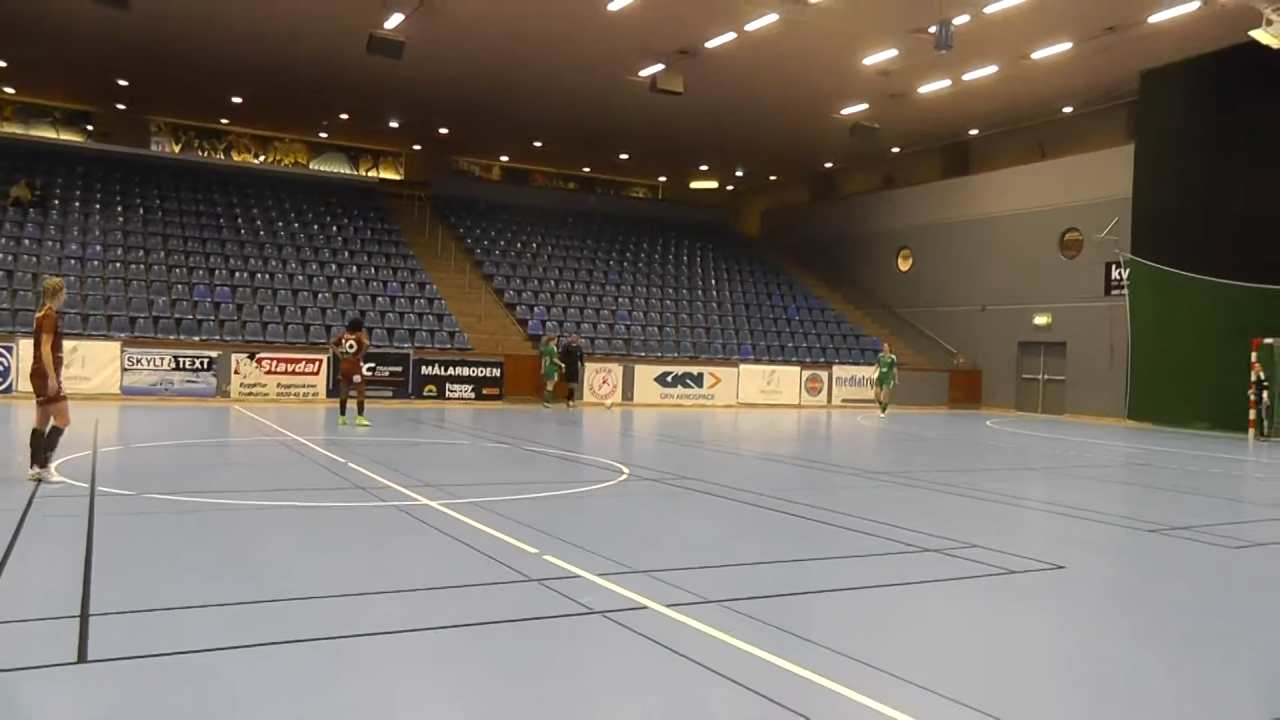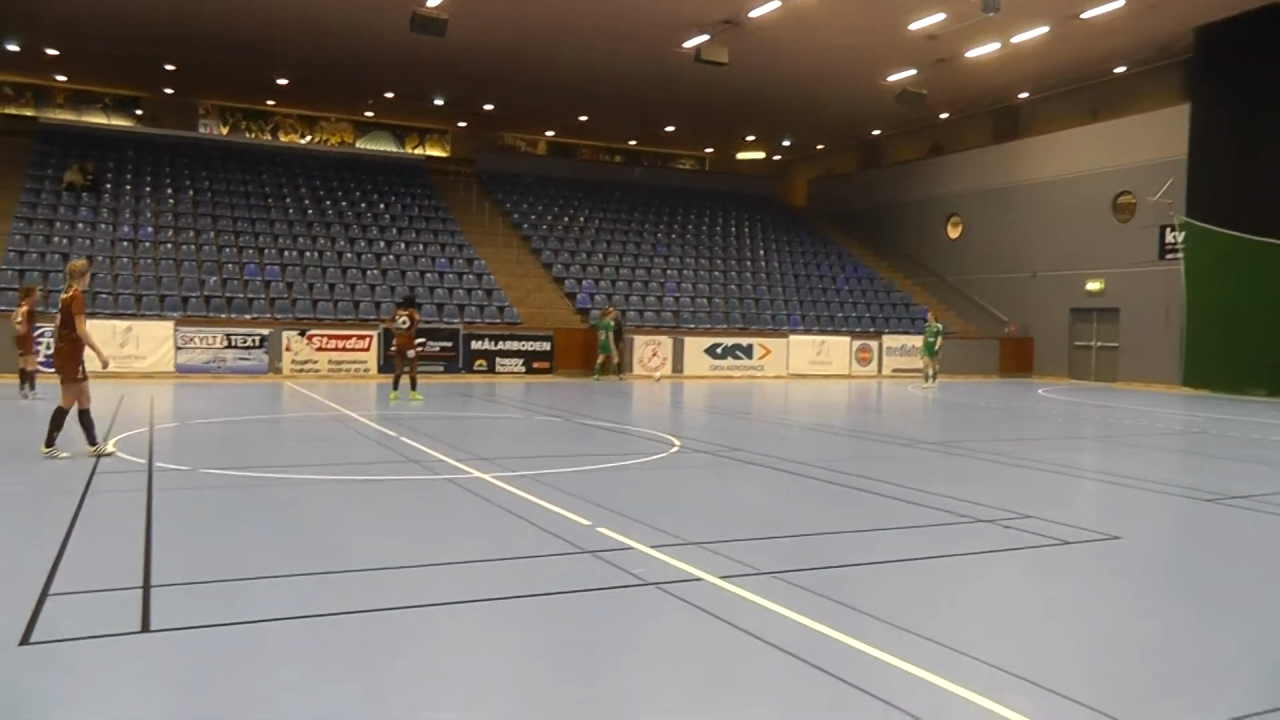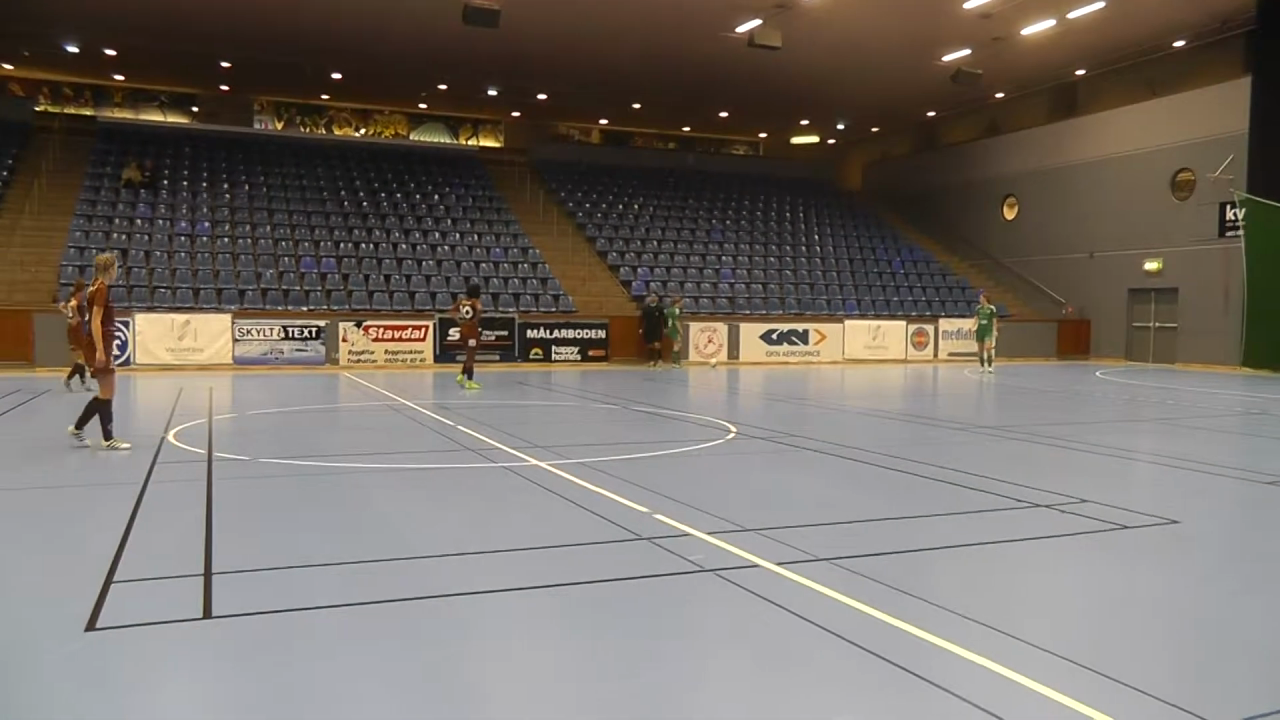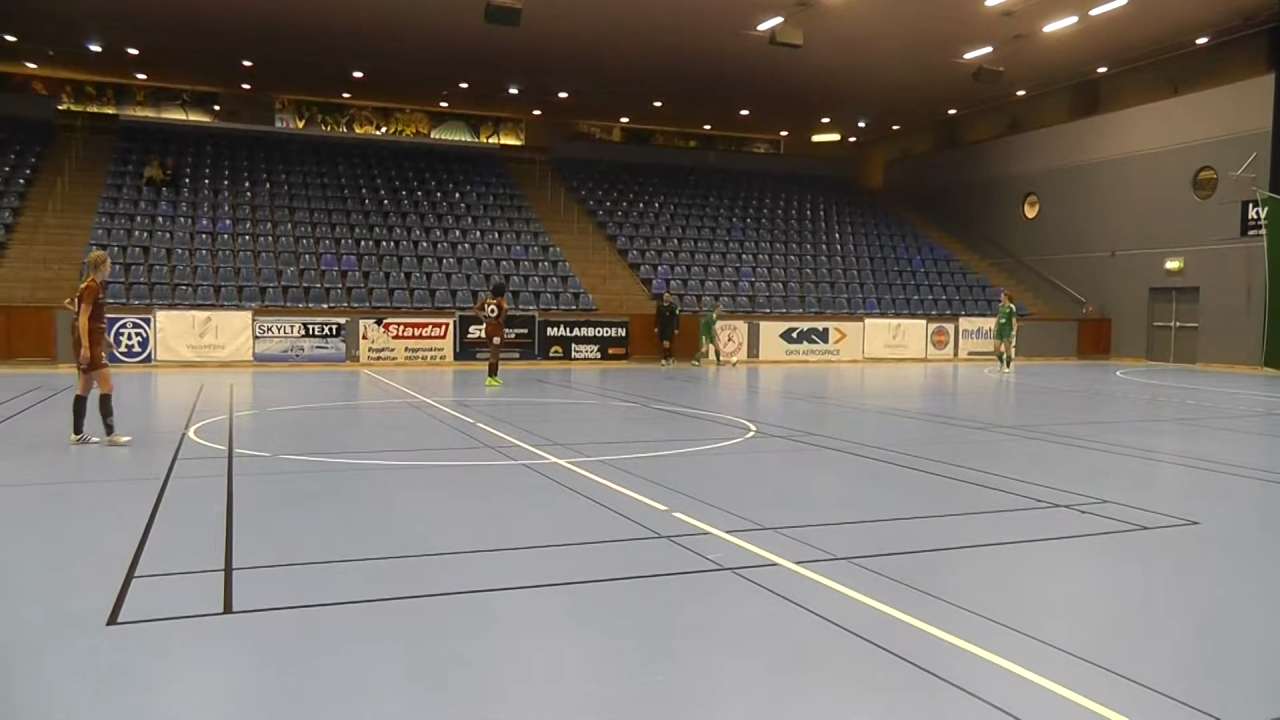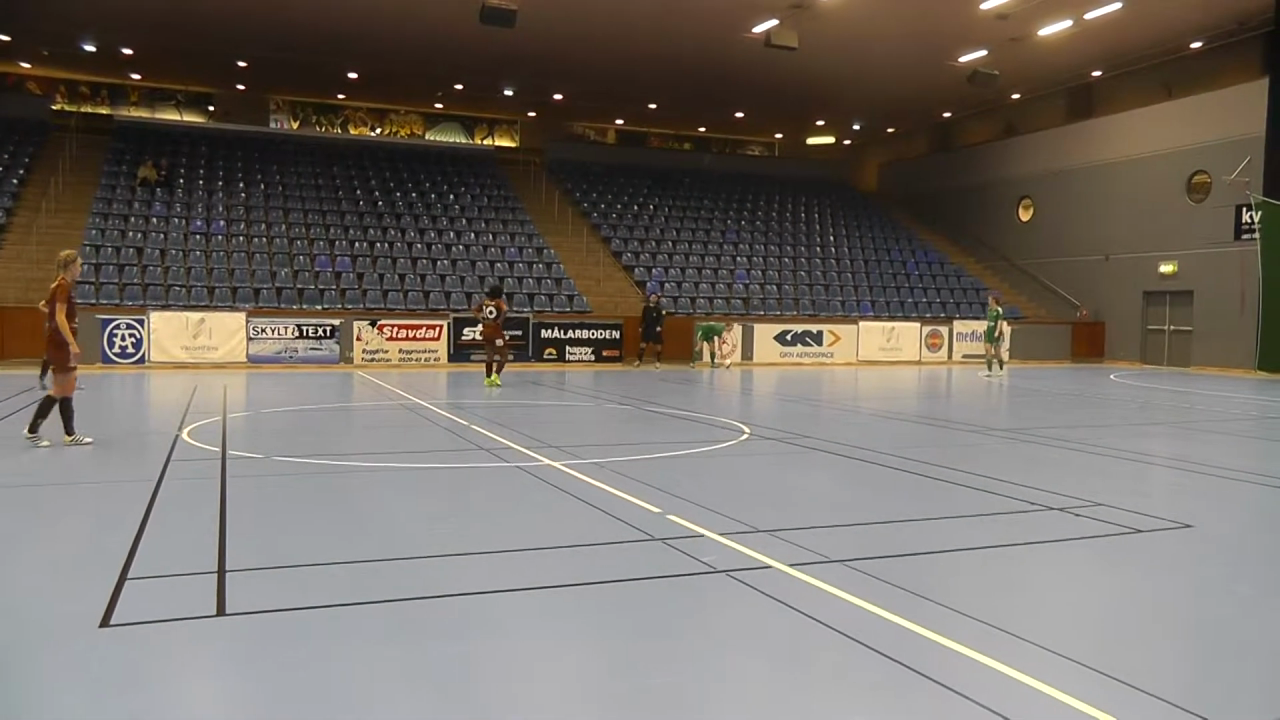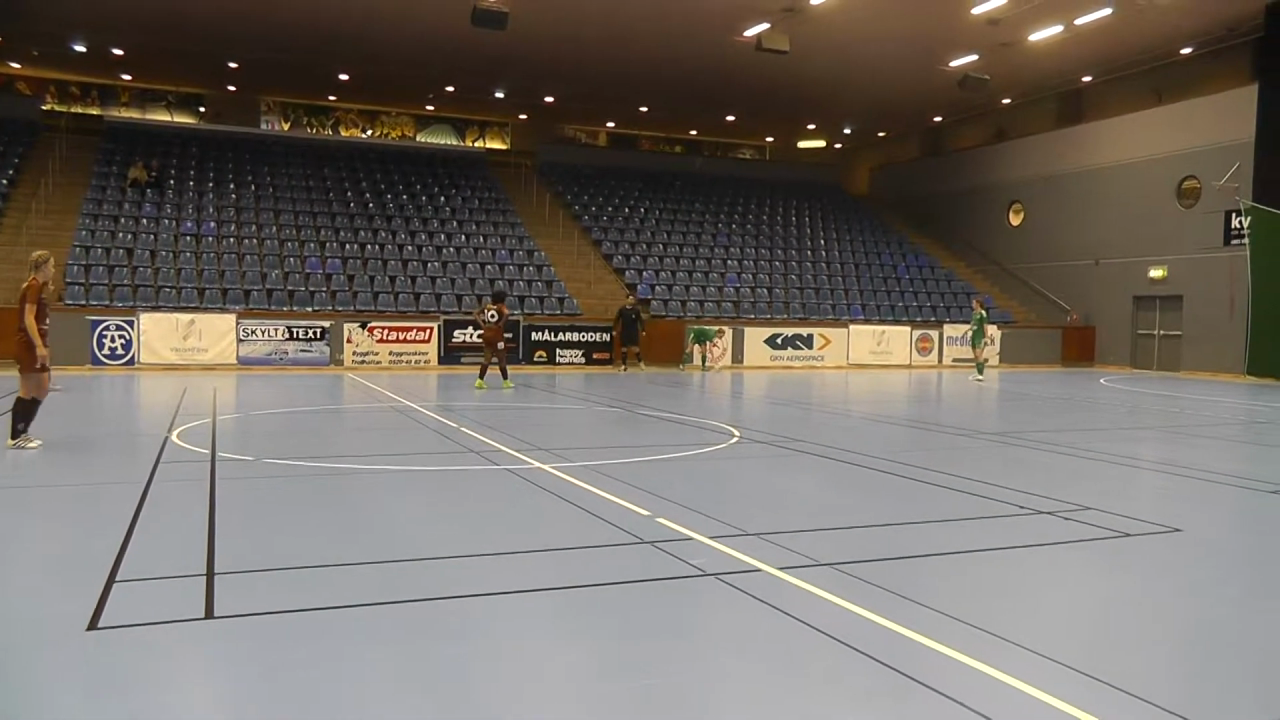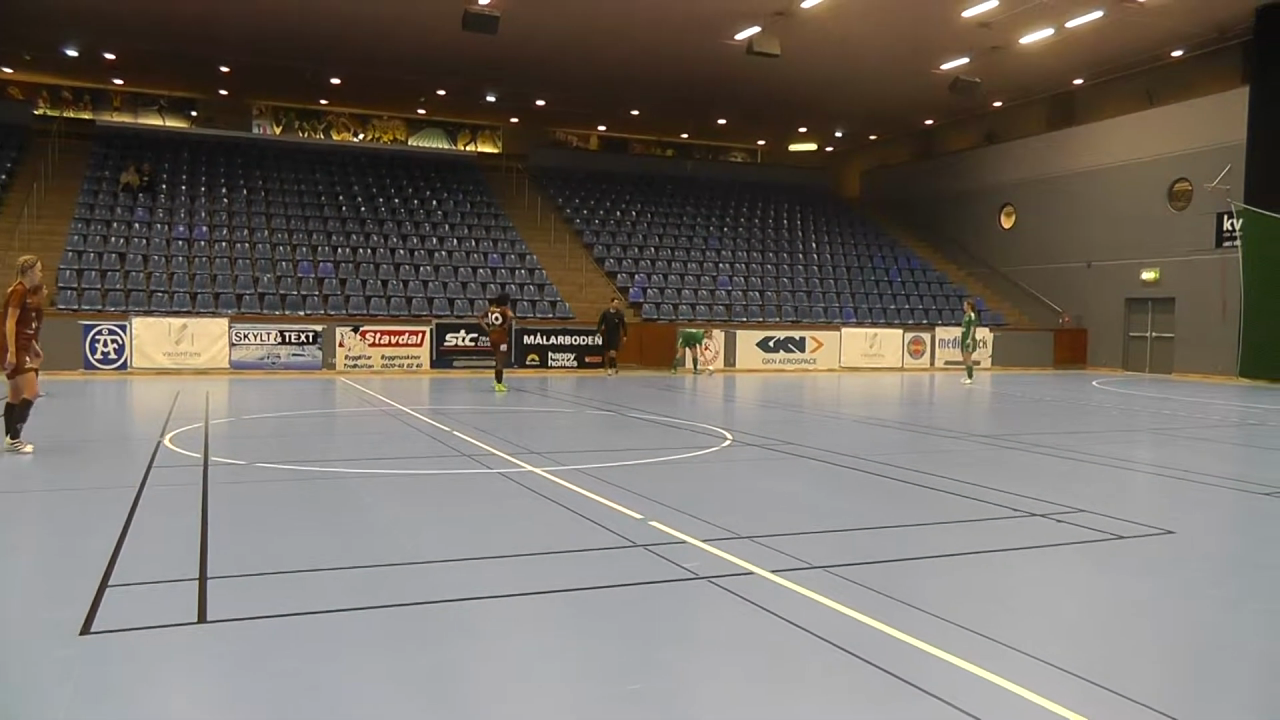
dt=0.4s
person 1, frame 1
left shoulder: (43, 313)
right shoulder: (49, 314)
right elbow: (46, 348)
right wrist: (52, 377)
left hip: (41, 374)
right hip: (45, 375)
left knee: (42, 423)
right knee: (63, 420)
left ankle: (38, 467)
right ankle: (40, 464)
person 1, frame 2
left shoulder: (67, 294)
right shoulder: (76, 296)
left elbow: (64, 327)
right elbow: (81, 330)
right wrist: (100, 353)
left hip: (66, 354)
right hip: (70, 355)
left knee: (84, 402)
right knee: (67, 402)
left ankle: (94, 445)
right ankle: (49, 446)
person 1, frame 3
left shoulder: (98, 288)
right shoulder: (101, 289)
right elbow: (96, 321)
right wrist: (100, 350)
left hip: (100, 348)
right hip: (98, 349)
left knee: (105, 394)
right knee: (107, 393)
left ankle: (77, 429)
right ankle: (109, 439)
person 1, frame 4
left shoulder: (91, 285)
right shoulder: (91, 287)
right elbow: (83, 318)
left wrist: (105, 339)
right wrist: (85, 346)
left hip: (91, 345)
right hip: (88, 345)
left knee: (84, 389)
right knee: (106, 387)
left ankle: (78, 433)
right ankle: (110, 433)
person 1, frame 5
left shoulder: (63, 285)
right shoulder: (63, 286)
right elbow: (60, 318)
right wrist: (73, 344)
left hip: (61, 345)
right hip: (60, 345)
left knee: (68, 391)
right knee: (58, 392)
left ankle: (71, 435)
right ankle: (32, 432)
person 1, frame 6
left shoulder: (38, 286)
right shoulder: (33, 286)
right elbow: (29, 319)
right wrist: (39, 346)
left hip: (33, 346)
right hip: (29, 347)
left knee: (41, 391)
right knee: (27, 392)
left ankle: (22, 433)
right ankle: (15, 438)
person 1, frame 7
left shoulder: (25, 291)
right shoulder: (18, 291)
right elbow: (10, 323)
left wrist: (35, 347)
right wrist: (12, 352)
left hip: (22, 349)
right hip: (15, 350)
left knee: (16, 397)
right knee: (31, 392)
left ankle: (12, 440)
right ankle: (14, 438)
